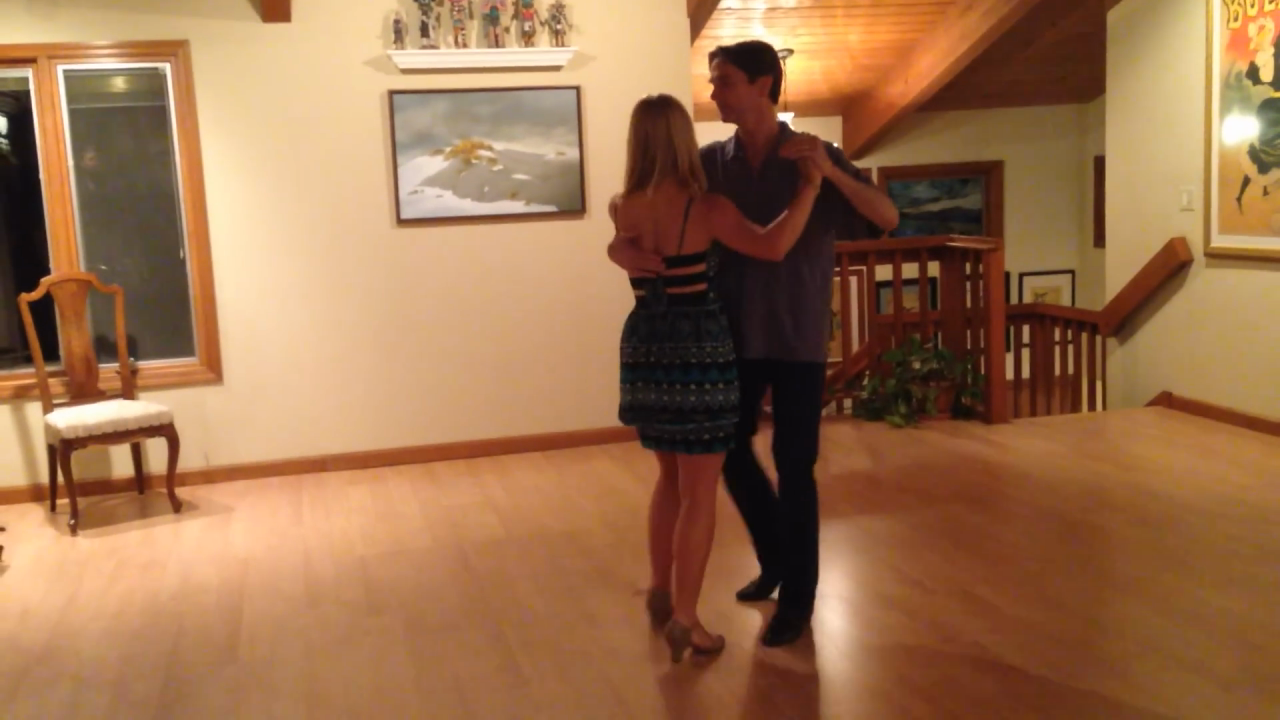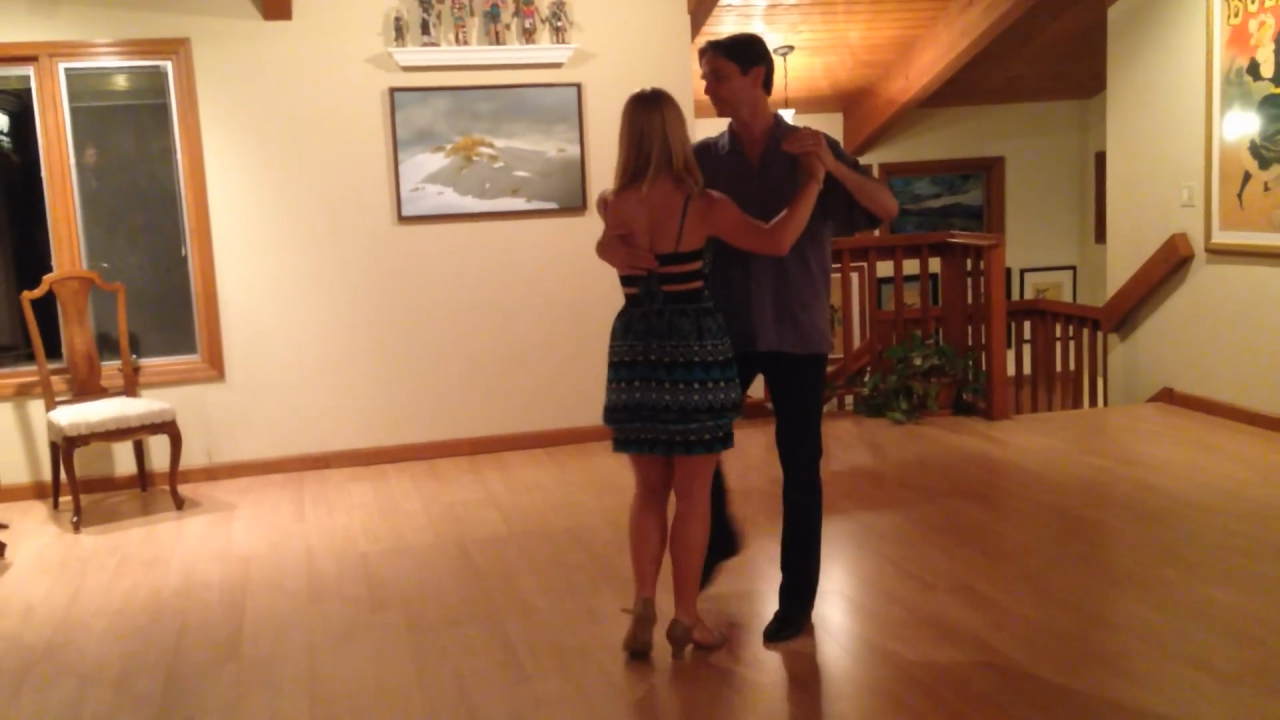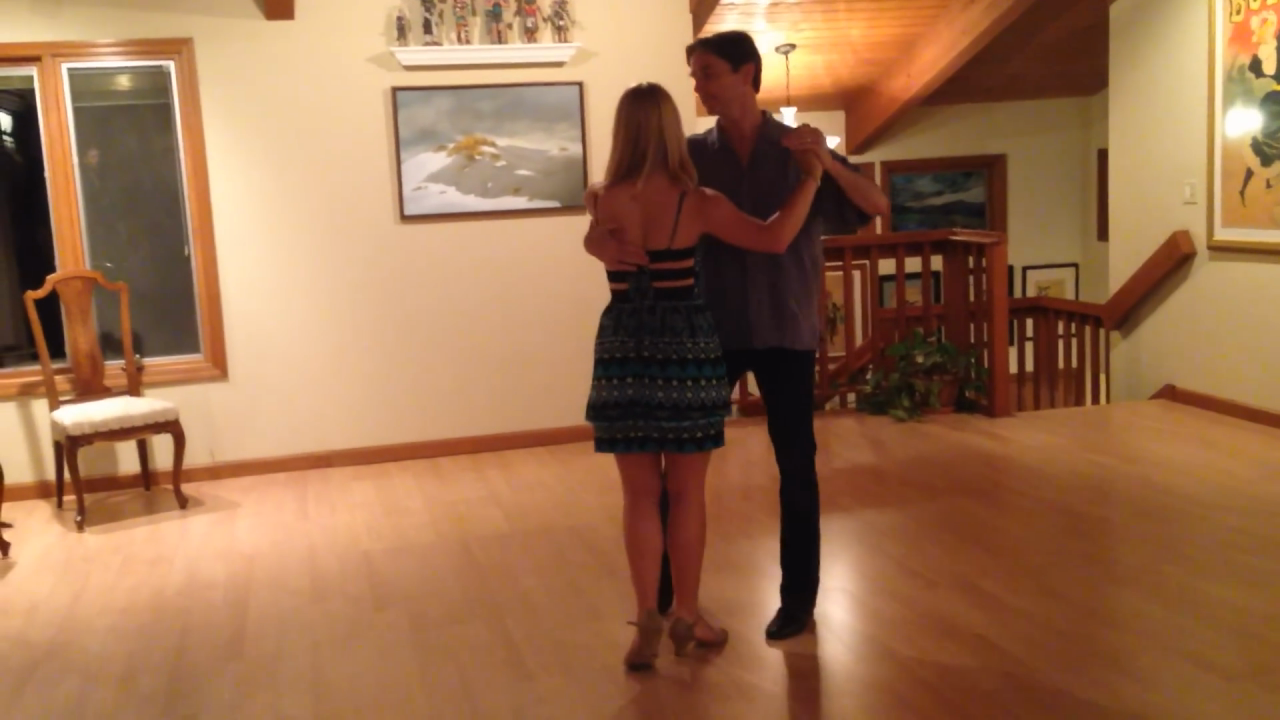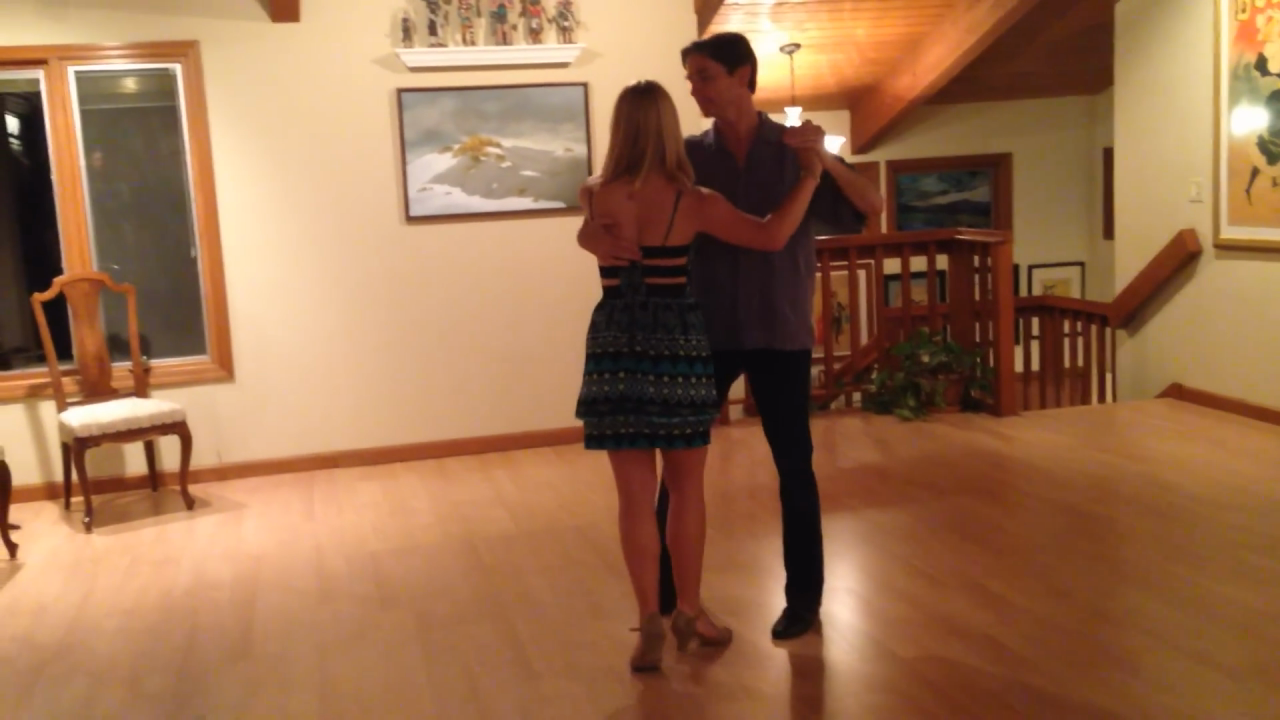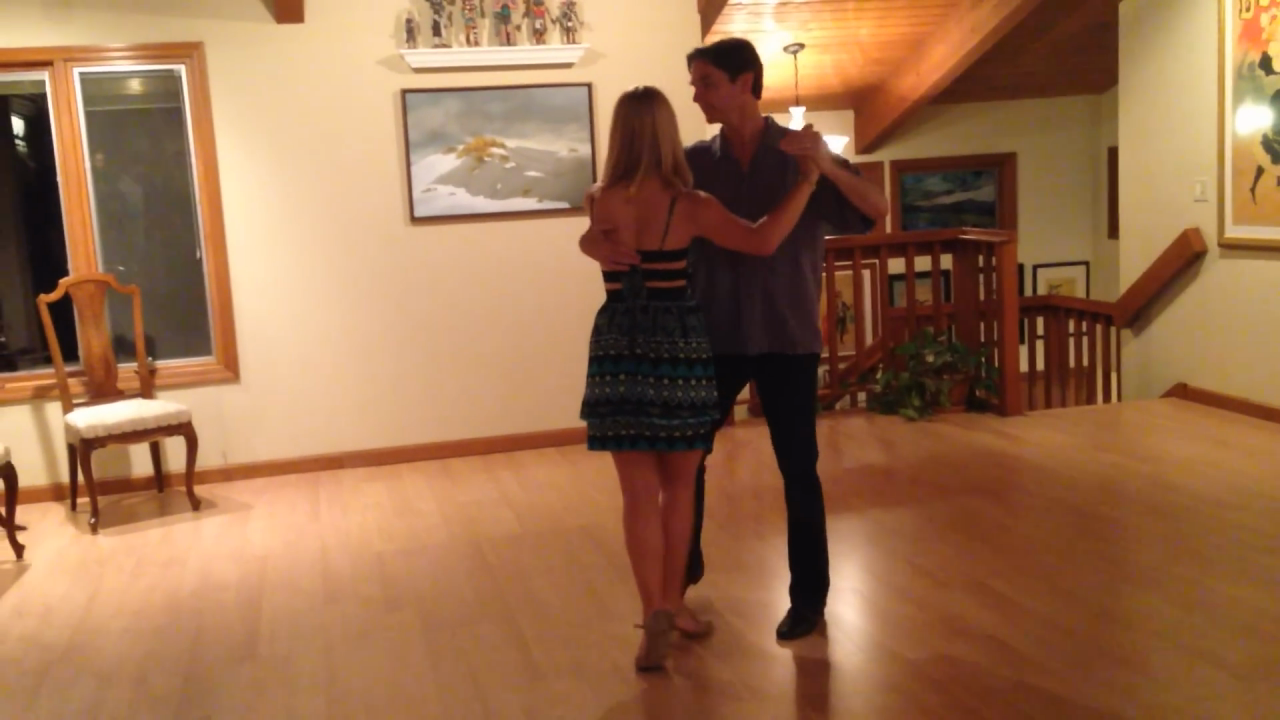
dt=0.2s
person 1, frame 1
left shoulder: (816, 156)
right shoulder: (710, 162)
left elbow: (887, 218)
left wrist: (829, 171)
right wrist: (622, 246)
left hip: (796, 341)
right hip: (732, 338)
left knee: (795, 468)
right knee: (727, 451)
left ankle: (797, 599)
right ankle: (773, 553)
person 1, frame 2
left shoulder: (811, 149)
right shoulder: (702, 158)
left elbow: (886, 209)
left wrist: (832, 164)
right wrist: (610, 243)
left hip: (798, 333)
right hip: (724, 331)
left knee: (799, 466)
left ankle: (797, 596)
right ankle: (717, 538)
person 1, frame 3
left shoulder: (799, 149)
right shoulder: (690, 154)
left elbow: (874, 206)
left wrist: (827, 162)
right wrist: (599, 237)
left hip: (787, 331)
right hip: (713, 330)
left knee: (796, 464)
left ankle: (798, 595)
right ankle: (669, 572)
person 1, frame 4
left shoulder: (795, 149)
right shoulder: (686, 155)
left elbow: (871, 206)
left wrist: (826, 160)
right wrist: (594, 231)
left hip: (781, 332)
right hip: (707, 331)
left knee: (793, 464)
left ankle: (804, 594)
right ankle: (669, 573)
person 1, frame 5
left shoulder: (801, 150)
right shoulder: (695, 161)
left elbow: (876, 208)
left wrist: (826, 165)
right wrist: (597, 238)
left hip: (788, 337)
right hip: (716, 336)
left knee: (797, 467)
left ankle: (809, 595)
right ankle: (681, 564)
person 2, frame 1
left shoulder: (621, 208)
right shoulder: (704, 209)
right elbow: (771, 247)
right wrist: (808, 186)
left hip: (643, 350)
right hip: (699, 352)
left knee: (671, 477)
right knee: (699, 493)
left ankle: (660, 589)
right ankle: (684, 620)
person 2, frame 2
left shoulder: (611, 206)
right shoulder: (702, 206)
right elbow: (776, 242)
right wrist: (812, 180)
left hip: (635, 352)
right hip: (695, 351)
left knee: (649, 489)
right knee: (693, 493)
left ankle: (644, 610)
right ankle: (684, 618)
person 2, frame 3
left shoulder: (599, 200)
right shoulder: (696, 203)
right elbow: (774, 239)
right wrist: (810, 177)
left hip: (623, 348)
right hip: (686, 348)
left knee: (640, 495)
right knee: (686, 492)
left ankle: (647, 619)
right ankle: (686, 616)
person 2, frame 4
left shoulder: (594, 196)
right shoulder: (691, 202)
right elbow: (771, 236)
right wrist: (809, 176)
left hip: (614, 347)
right hip: (677, 345)
left knee: (635, 494)
right knee: (686, 486)
left ankle: (650, 624)
right ankle: (689, 609)
person 2, frame 5
left shoulder: (597, 201)
right shoulder: (687, 205)
right elbow: (761, 242)
right wrist: (806, 179)
left hip: (617, 348)
right hip: (678, 346)
left knee: (639, 494)
right knee: (679, 486)
left ankle: (654, 619)
right ankle: (669, 604)
